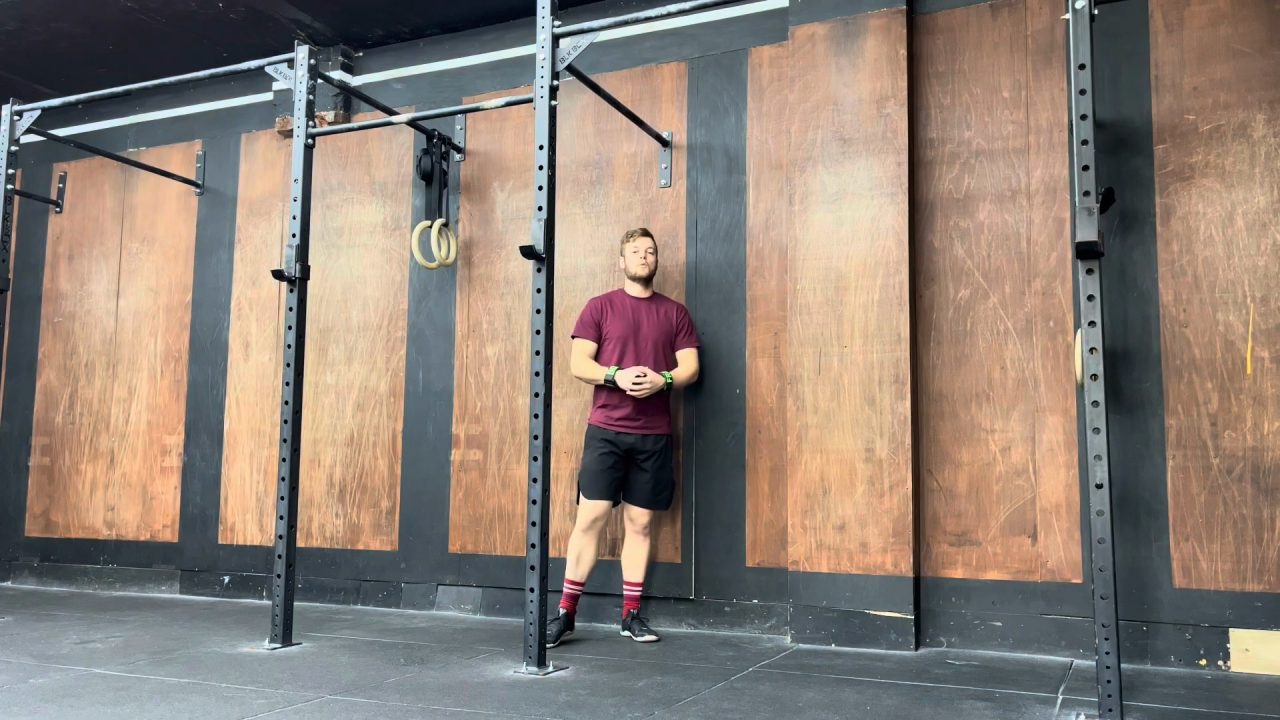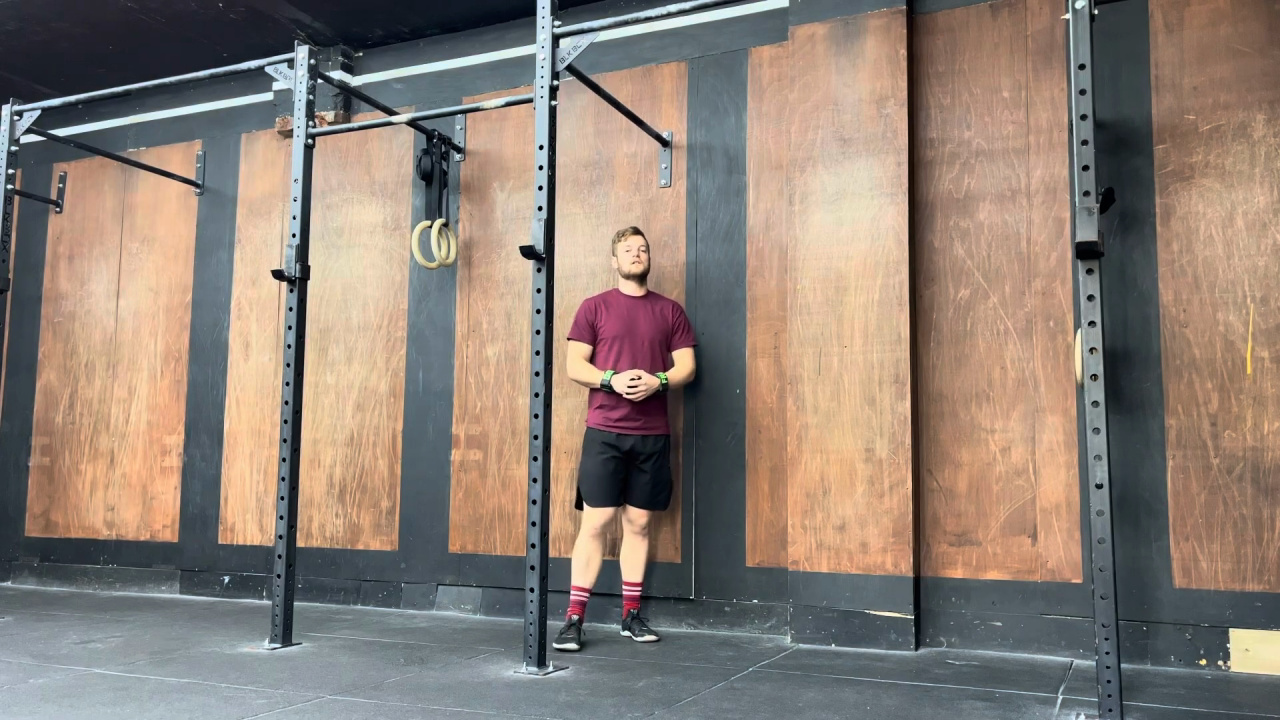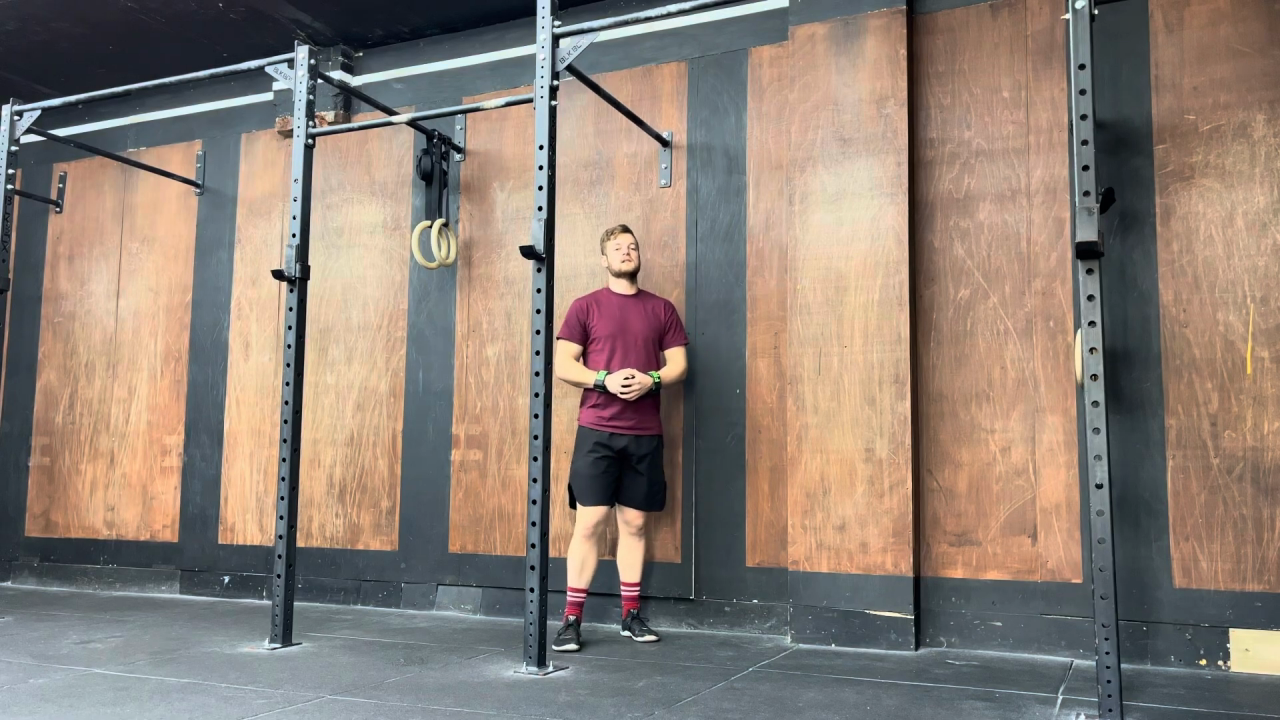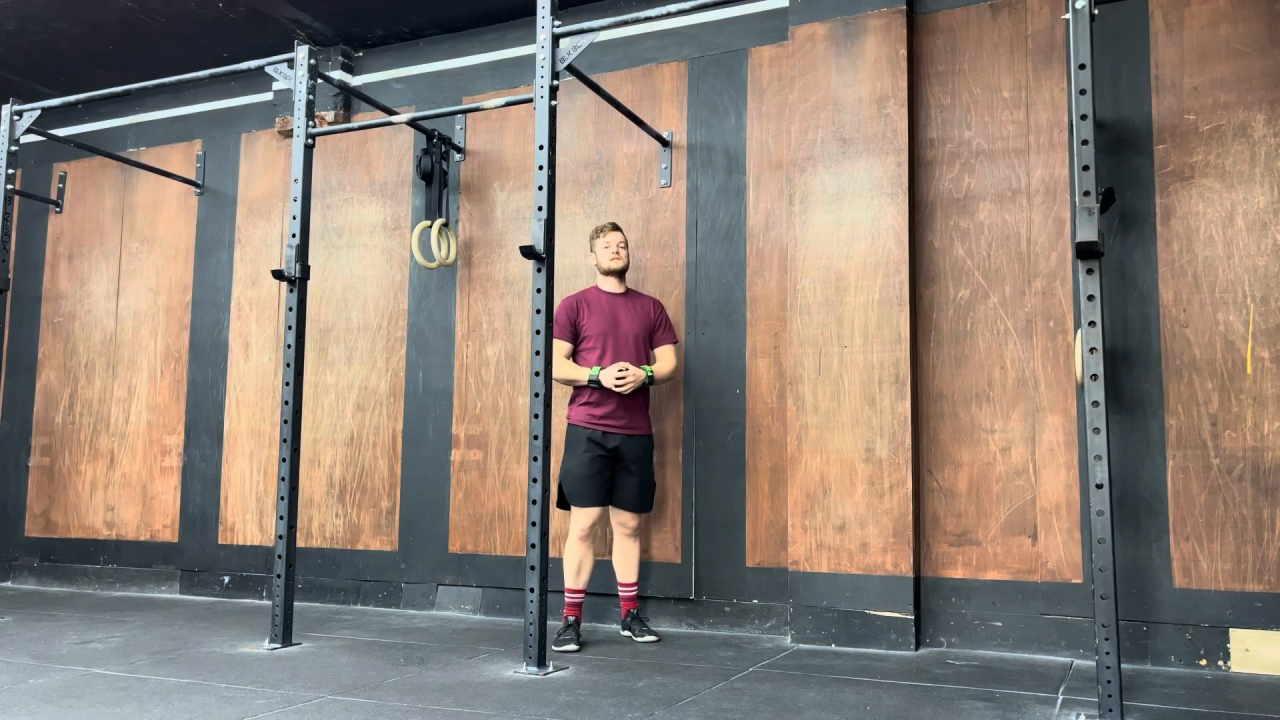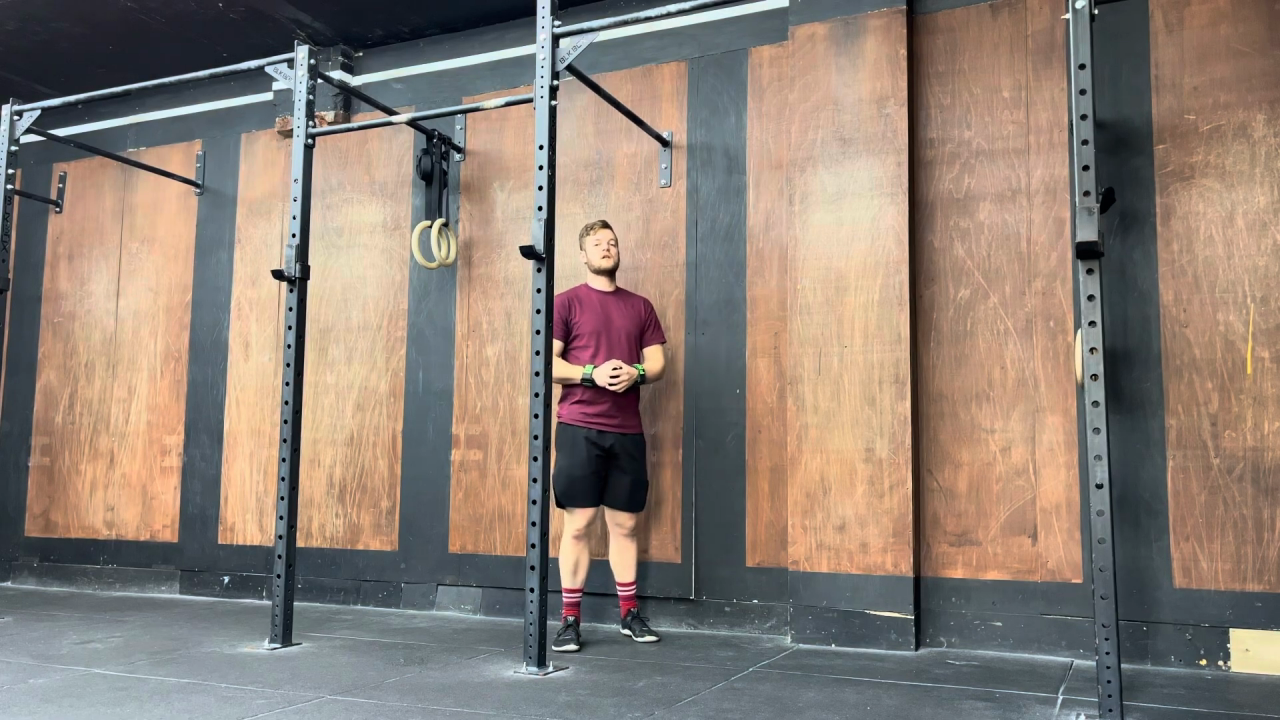
dt=0.2s
person 1, frame 1
left shoulder: (675, 312)
right shoulder: (600, 306)
left elbow: (691, 366)
right elbow: (578, 363)
left wrist: (663, 380)
right wrist: (617, 375)
left hip: (654, 434)
right hip: (606, 428)
left knee: (640, 523)
right knee: (590, 517)
left ankle: (631, 614)
right ankle: (565, 612)
person 1, frame 2
left shoulder: (670, 310)
right shoulder: (594, 307)
left elbow: (687, 366)
right elbow: (574, 365)
left wrist: (658, 381)
right wrist: (612, 379)
left hip: (652, 434)
right hip: (605, 431)
left knee: (638, 524)
right knee: (595, 523)
left ankle: (631, 614)
right ankle: (574, 618)
person 1, frame 3
left shoulder: (662, 309)
right shoulder: (585, 306)
left elbow: (679, 364)
right elbow: (564, 365)
left wrist: (651, 380)
right wrist: (604, 379)
left hip: (645, 434)
right hip: (597, 430)
left knee: (634, 524)
right knee: (589, 524)
left ankle: (631, 615)
right ankle: (571, 619)
person 1, frame 4
left shoulder: (650, 307)
right shoulder: (575, 305)
left elbow: (669, 362)
right elbow: (555, 364)
left wrist: (644, 374)
right wrist: (597, 375)
left hip: (635, 433)
right hip: (587, 430)
left knee: (628, 525)
right knee: (583, 524)
left ankle: (630, 614)
right ankle: (571, 619)
person 1, frame 5
left shoulder: (640, 306)
right shoulder: (566, 302)
left elbow: (658, 363)
right elbow: (547, 362)
left wrist: (636, 373)
right wrist: (591, 373)
left hip: (627, 431)
right hip: (579, 428)
left knee: (625, 524)
right knee: (577, 524)
left ankle: (629, 613)
right ankle: (570, 619)
